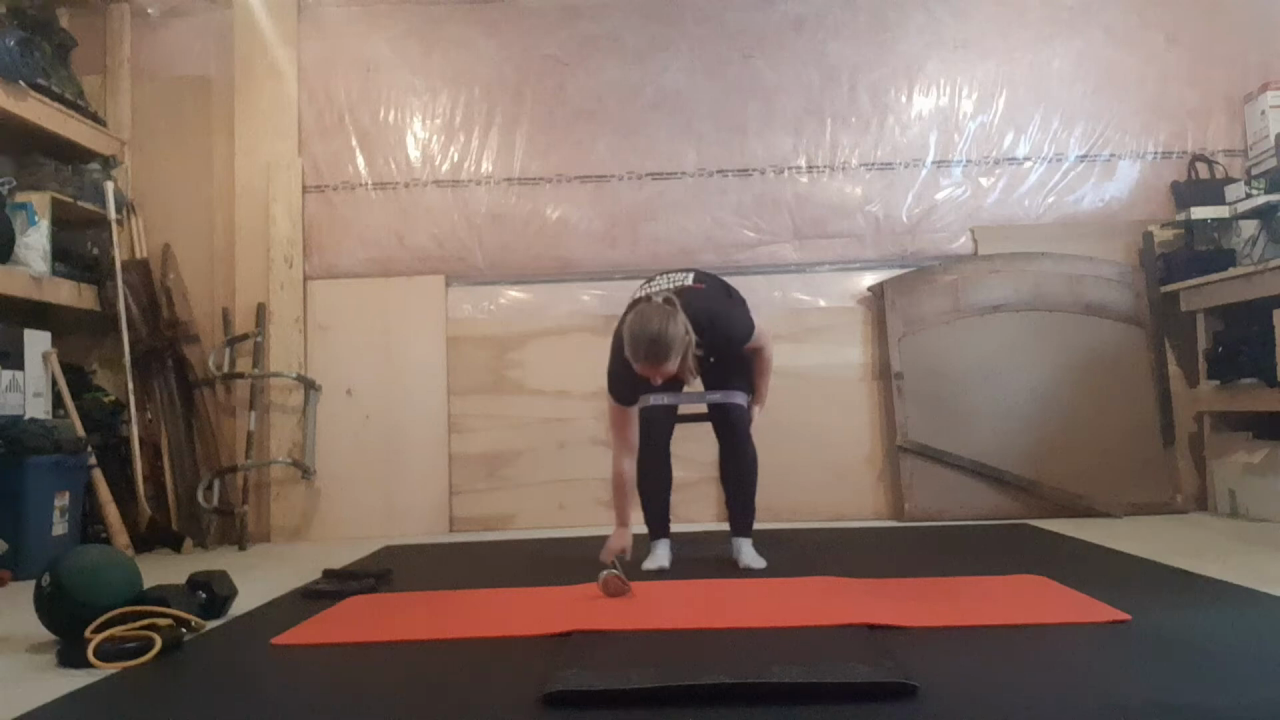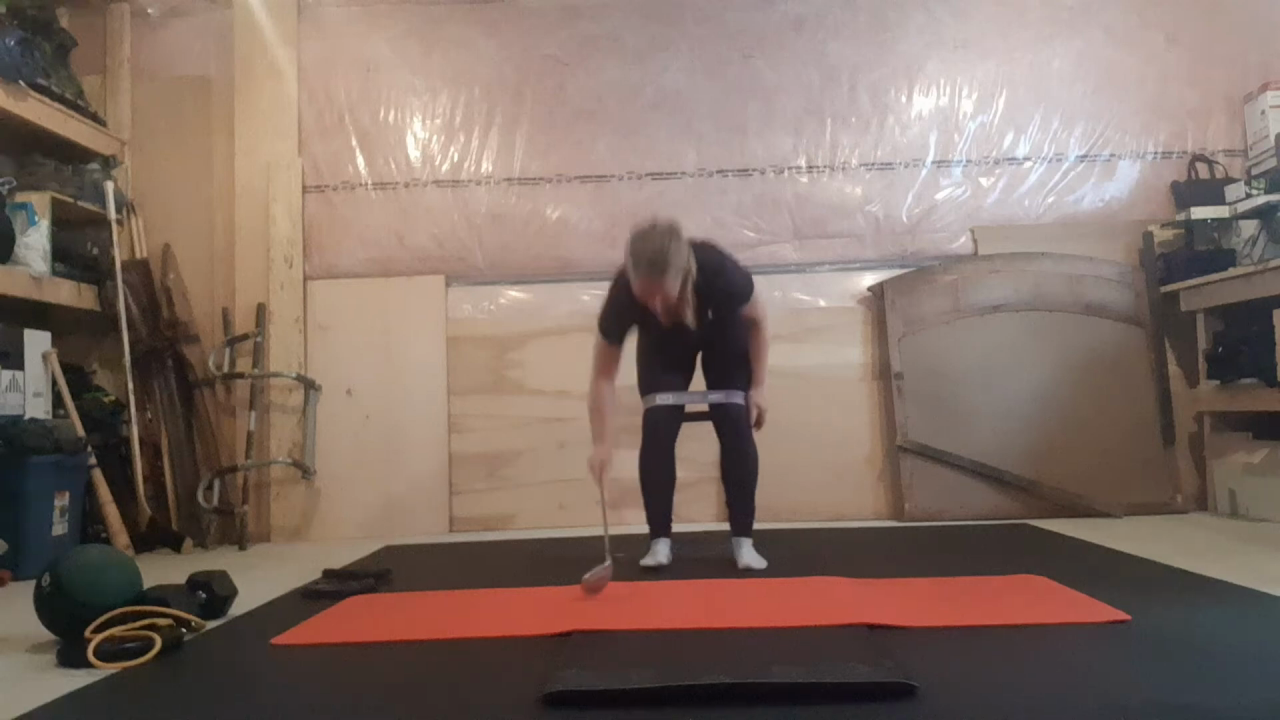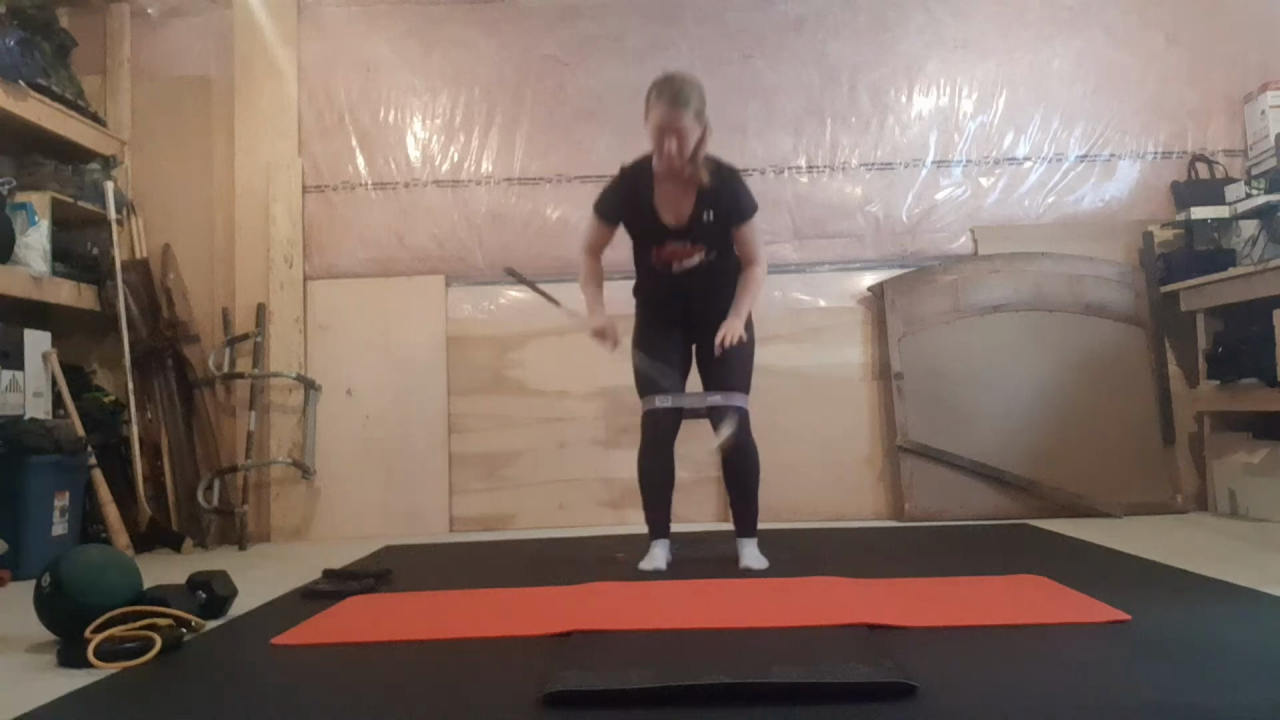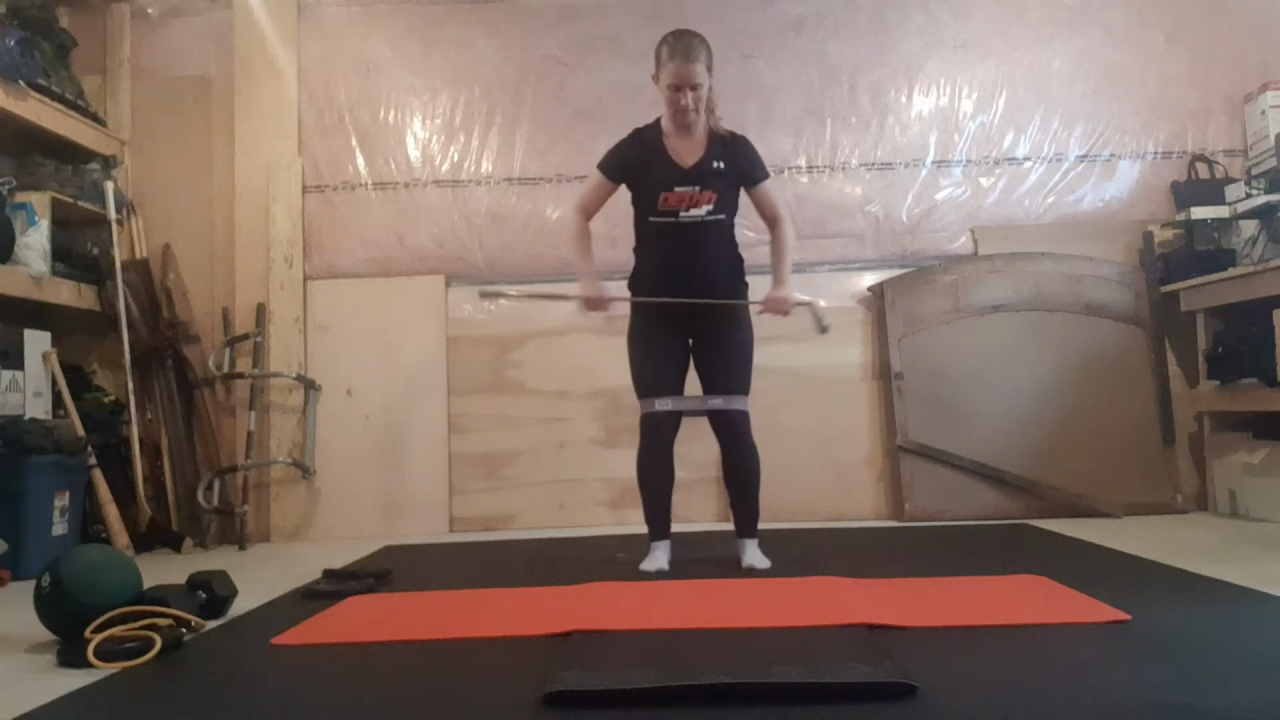
dt=0.3s
person 1, frame 1
left shoulder: (721, 320)
right shoulder: (627, 353)
left elbow: (762, 347)
right elbow: (625, 451)
left wrist: (758, 402)
right wrist: (622, 526)
left hip: (721, 347)
left knee: (734, 424)
right knee: (652, 430)
left ankle: (742, 541)
right ankle: (660, 543)
person 1, frame 2
left shoulder: (720, 274)
right shoulder: (623, 297)
left elbow: (756, 321)
right elbow: (603, 376)
left wrist: (757, 387)
right wrist: (601, 441)
left hip: (725, 336)
right hip: (663, 347)
left knee: (734, 423)
right knee: (658, 427)
left ankle: (743, 540)
right ankle: (660, 540)
person 1, frame 3
left shoulder: (726, 185)
right shoulder: (627, 186)
left elbow: (752, 262)
right elbow: (590, 256)
left wrist: (736, 319)
right wrist: (596, 311)
left hip: (720, 316)
right hip: (658, 320)
left knee: (733, 421)
right knee: (658, 427)
left ankle: (747, 540)
right ankle: (659, 542)
person 1, frame 4
left shoulder: (735, 150)
right shoulder: (635, 149)
left elbow: (778, 221)
right elbow: (581, 214)
left wrist: (781, 283)
right wrist: (588, 279)
left hip: (723, 310)
right hip: (655, 313)
left knee: (733, 423)
right knee: (657, 426)
left ankle: (749, 541)
right ankle: (659, 543)
